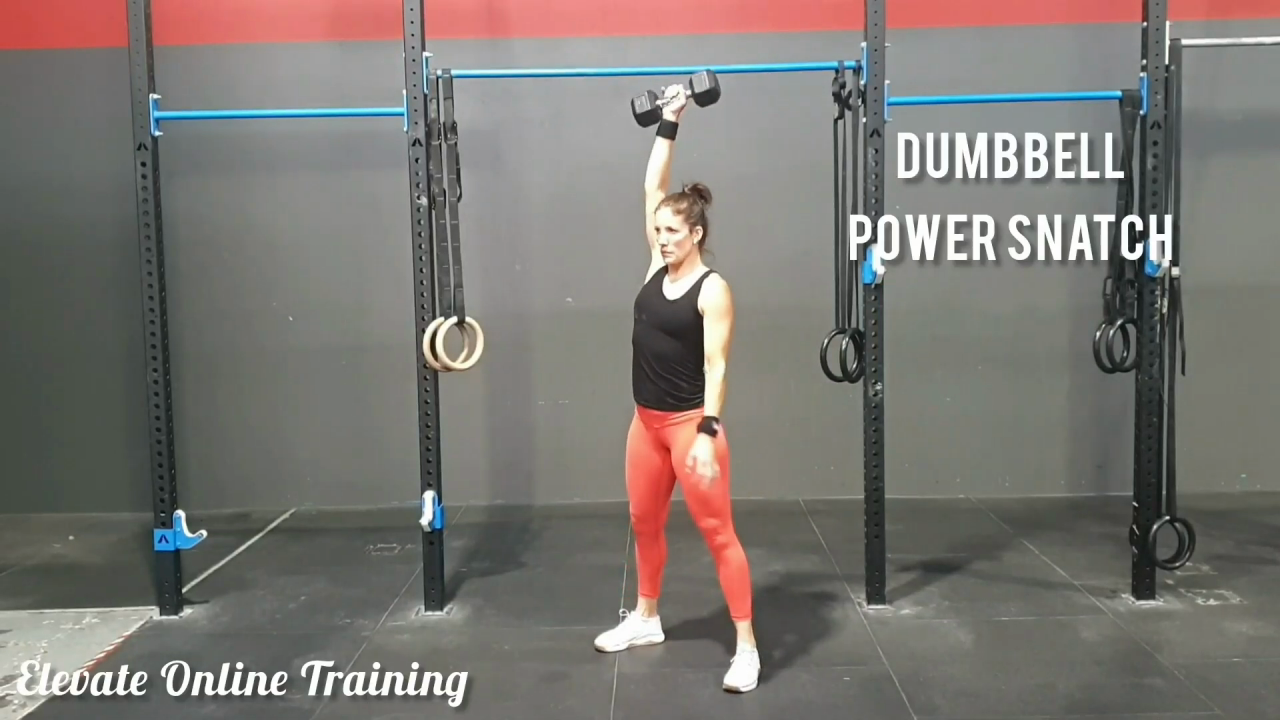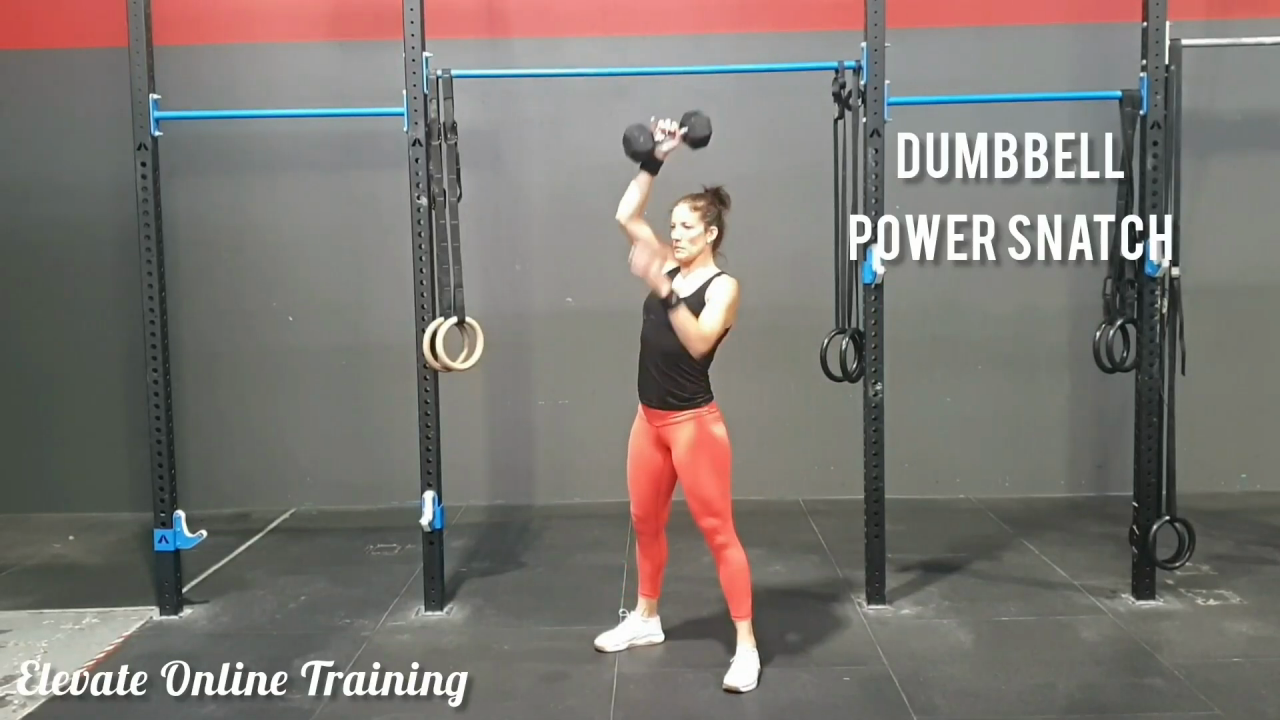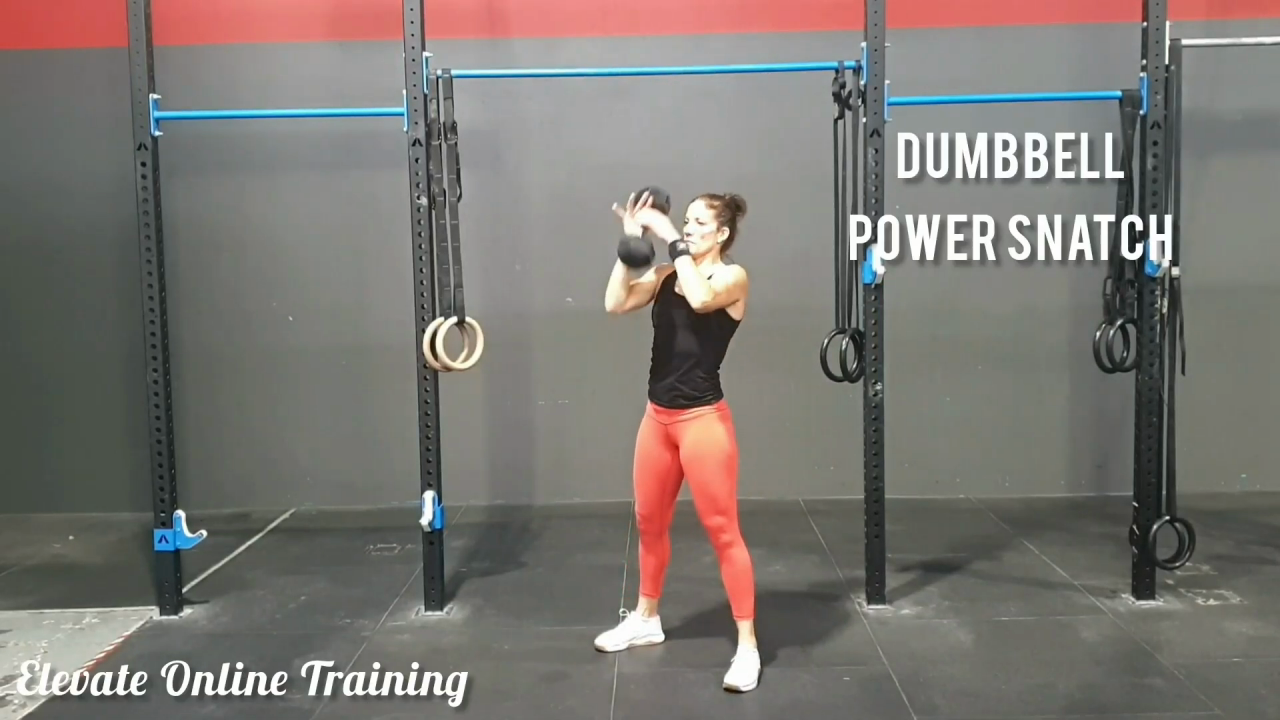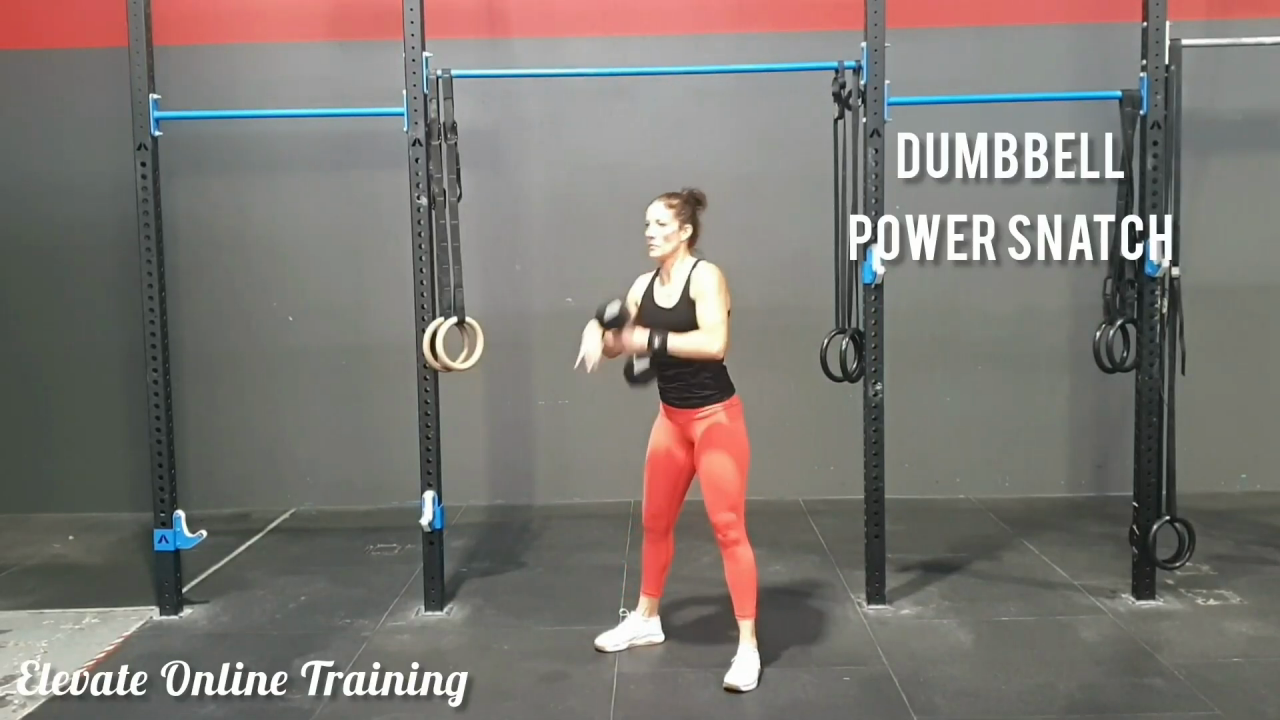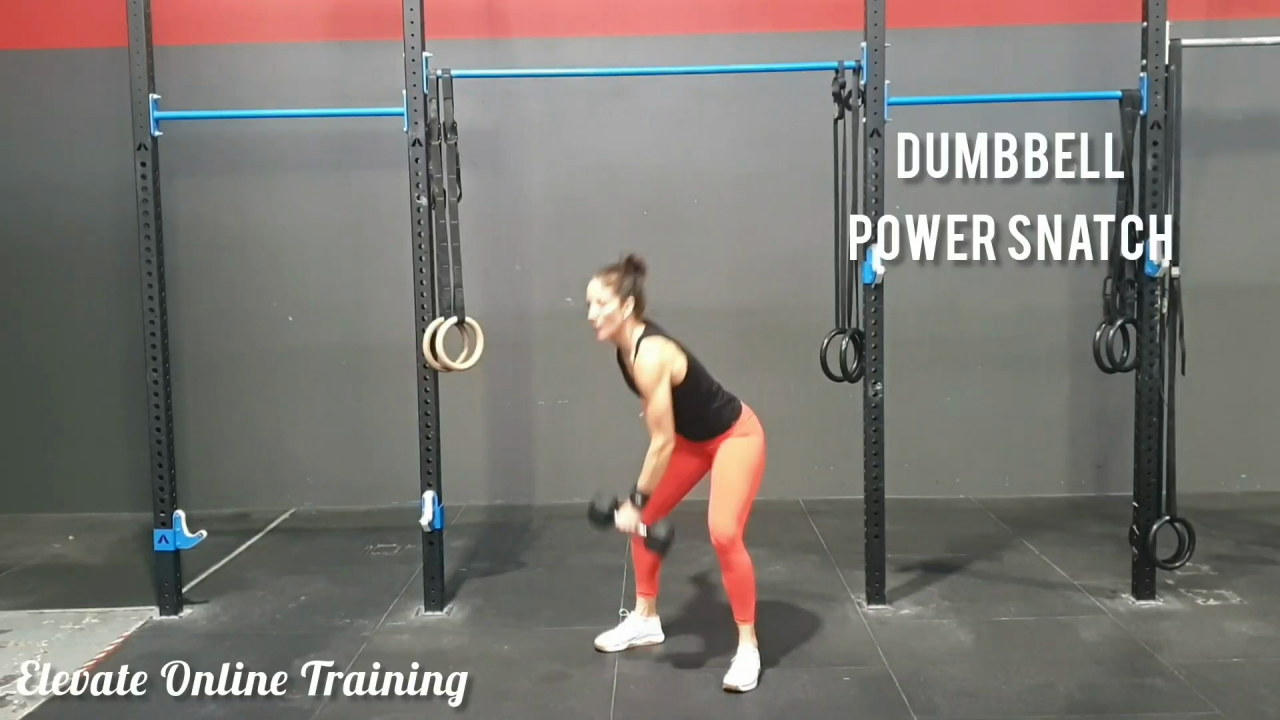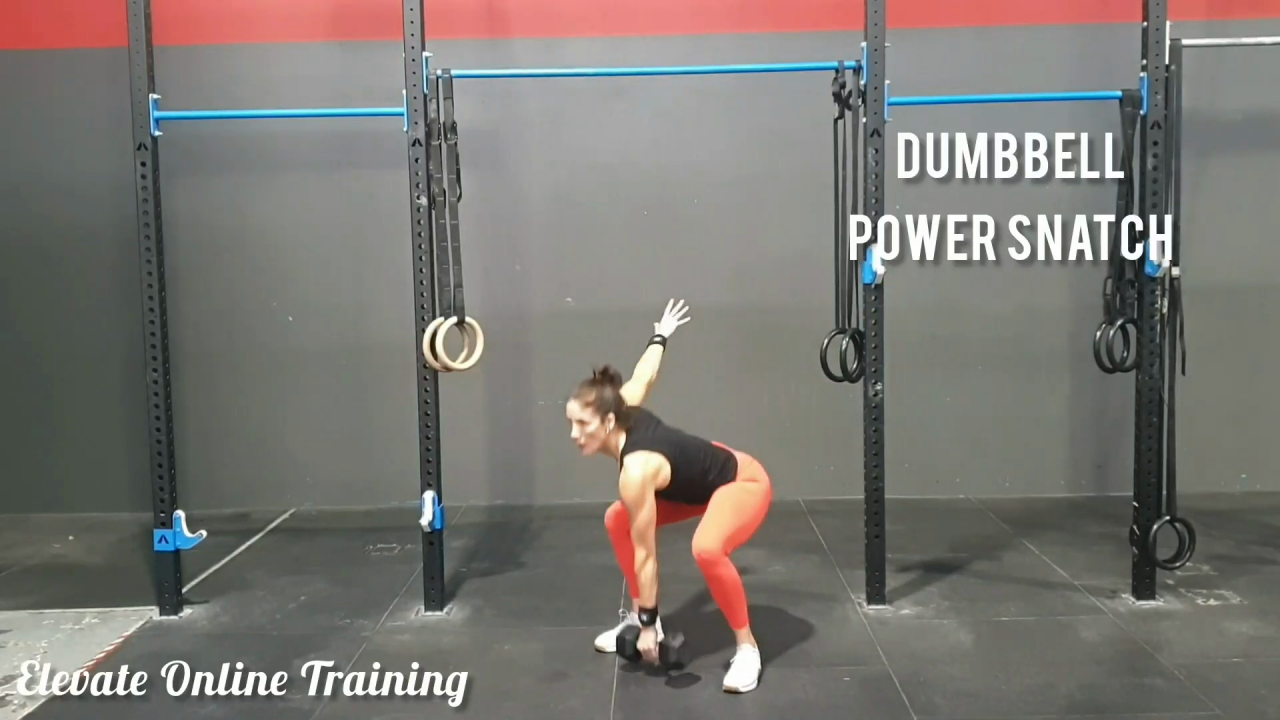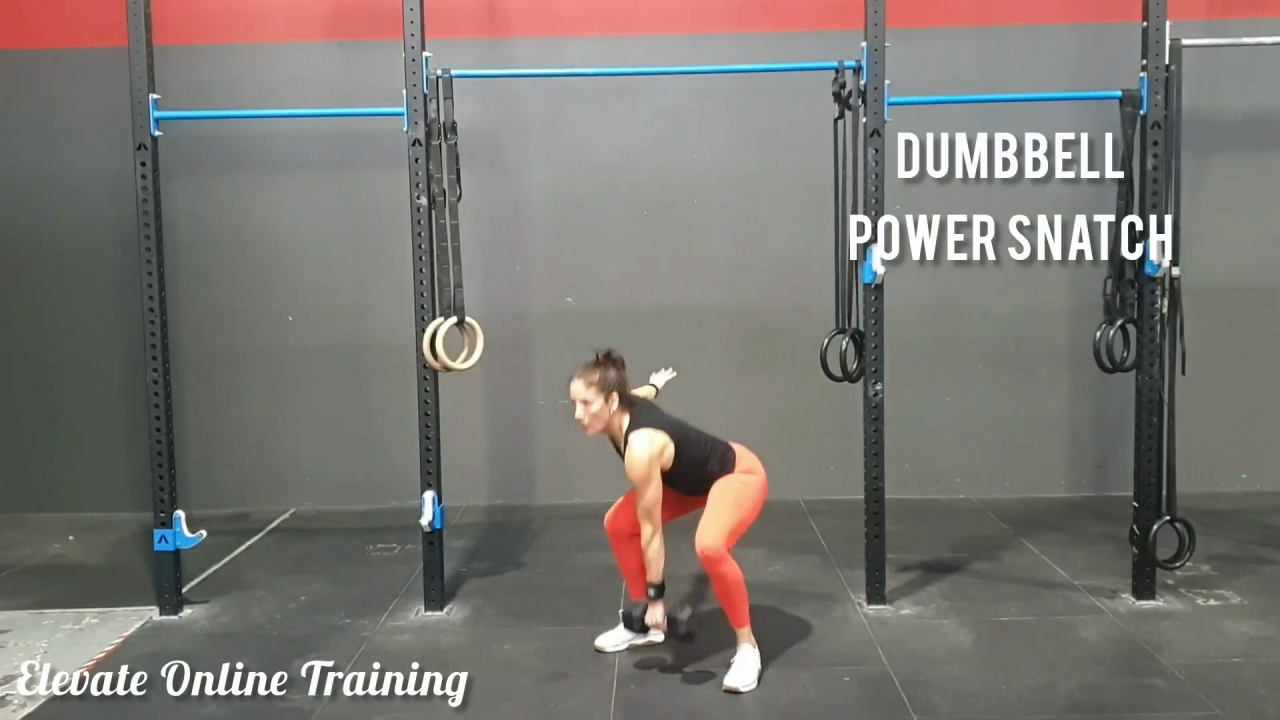
dt=0.3s
person 1, frame 1
left shoulder: (713, 288)
right shoulder: (659, 265)
left elbow: (716, 367)
right elbow: (652, 187)
left wrist: (709, 435)
right wrist: (668, 124)
left hip: (690, 425)
right hip: (646, 423)
left knee: (718, 534)
right knee: (645, 524)
left ankle: (746, 646)
right ankle: (645, 619)
person 1, frame 2
left shoulder: (722, 286)
right shoulder: (667, 268)
left elbow: (699, 343)
right elbow: (625, 217)
left wrist: (666, 292)
right wrist: (653, 162)
left hip: (694, 423)
right hip: (649, 420)
left knee: (718, 533)
right knee: (646, 523)
left ankle: (746, 646)
right ankle: (645, 619)
person 1, frame 3
left shoulder: (732, 277)
right shoulder: (668, 276)
left elbow: (700, 297)
right elbow: (616, 304)
left wrist: (672, 240)
right wrist: (631, 238)
left hip: (704, 422)
right hip: (657, 418)
left knee: (722, 531)
right knee: (649, 522)
left ankle: (748, 647)
right ankle: (646, 619)
person 1, frame 4
left shoulder: (705, 277)
right shoulder: (644, 286)
left elbow: (715, 344)
right elbow: (620, 341)
left wrist: (650, 340)
right wrist: (598, 334)
left hip: (717, 418)
right hip: (671, 419)
left knee: (727, 528)
right knee: (655, 520)
left ankle: (748, 645)
right ankle: (646, 619)
person 1, frame 5
left shoulder: (650, 355)
right shoulder: (625, 340)
left elbow: (662, 444)
left wrist: (635, 502)
left hip: (735, 436)
right hip: (692, 438)
left knee: (724, 534)
right knee: (644, 517)
left ankle: (748, 647)
right ankle: (645, 617)
person 1, frame 6
left shoulder: (636, 470)
right shoulder: (624, 408)
left elbow: (645, 554)
right elbow: (646, 374)
left wrist: (649, 626)
right wrist: (661, 335)
left hip: (744, 484)
right hip: (712, 468)
left knee: (708, 549)
right knee: (616, 521)
left ankle: (747, 648)
right ankle: (634, 613)
person 1, frame 7
left shoulder: (641, 448)
right shoulder: (624, 410)
left elbow: (652, 532)
right elbow: (642, 392)
left wrist: (657, 598)
right wrist: (655, 384)
left hip: (740, 477)
right hip: (698, 476)
left knee: (710, 547)
right knee: (617, 524)
left ankle: (747, 649)
right ankle: (645, 624)
